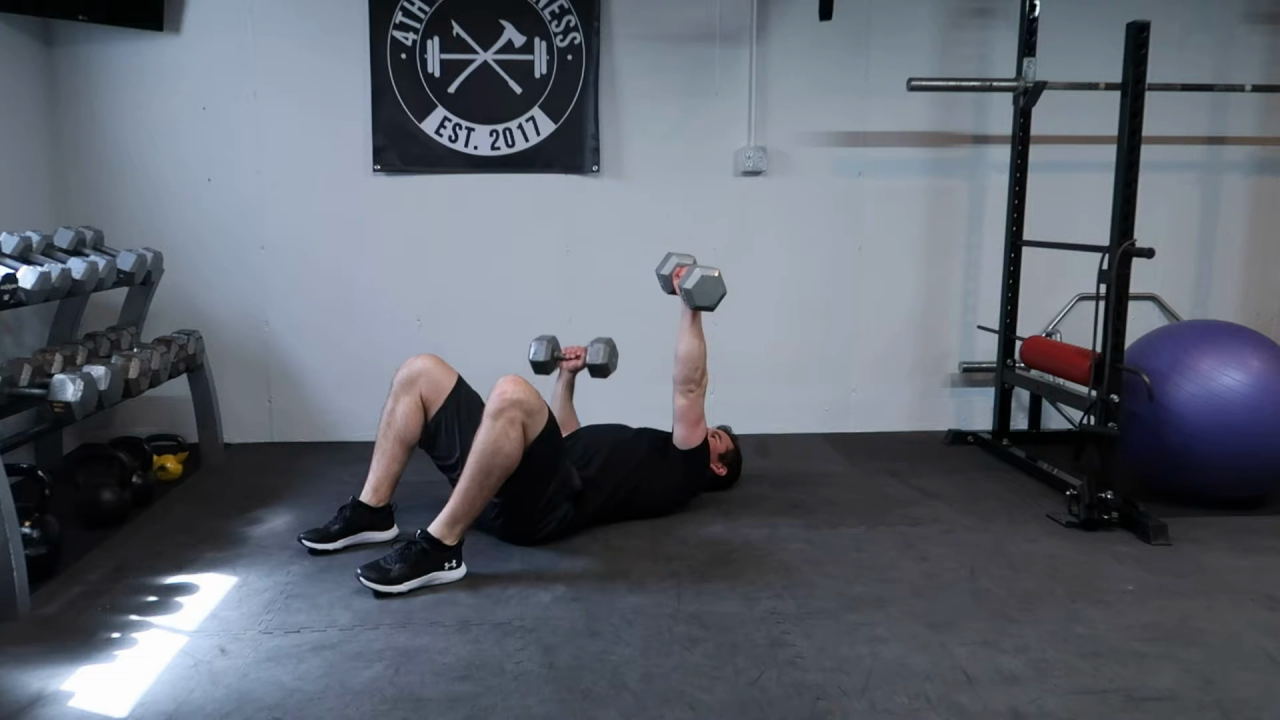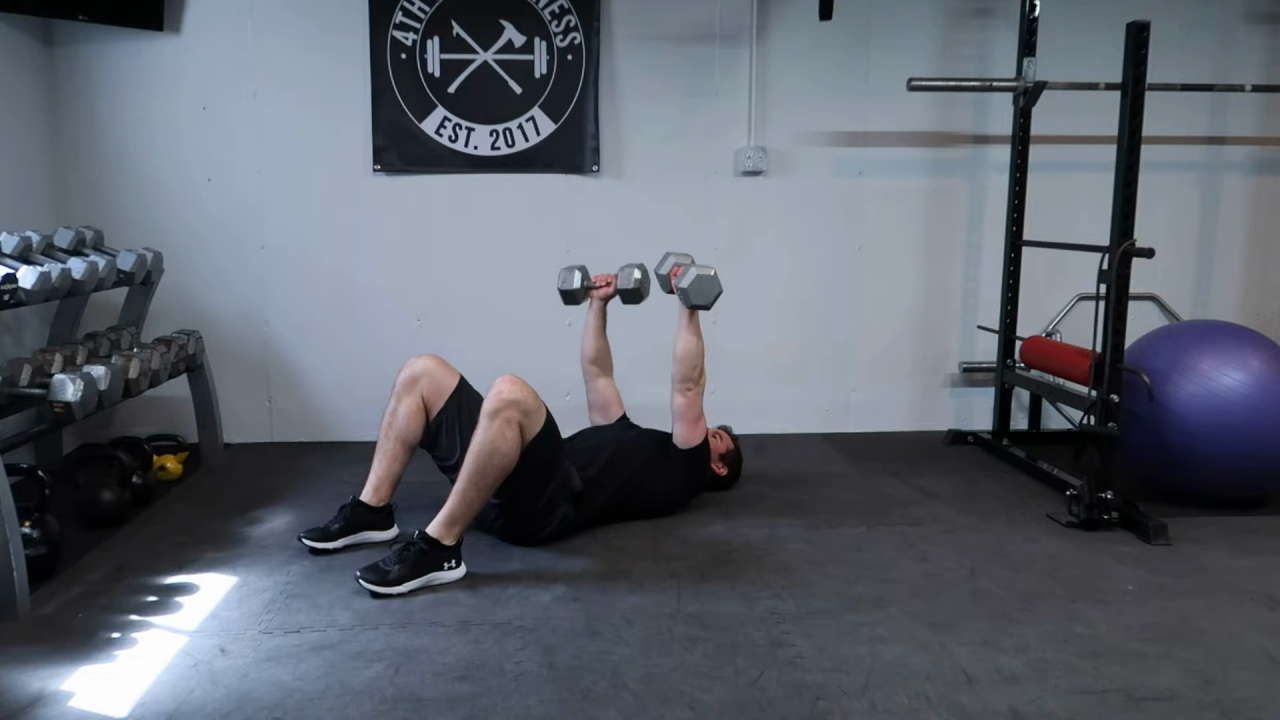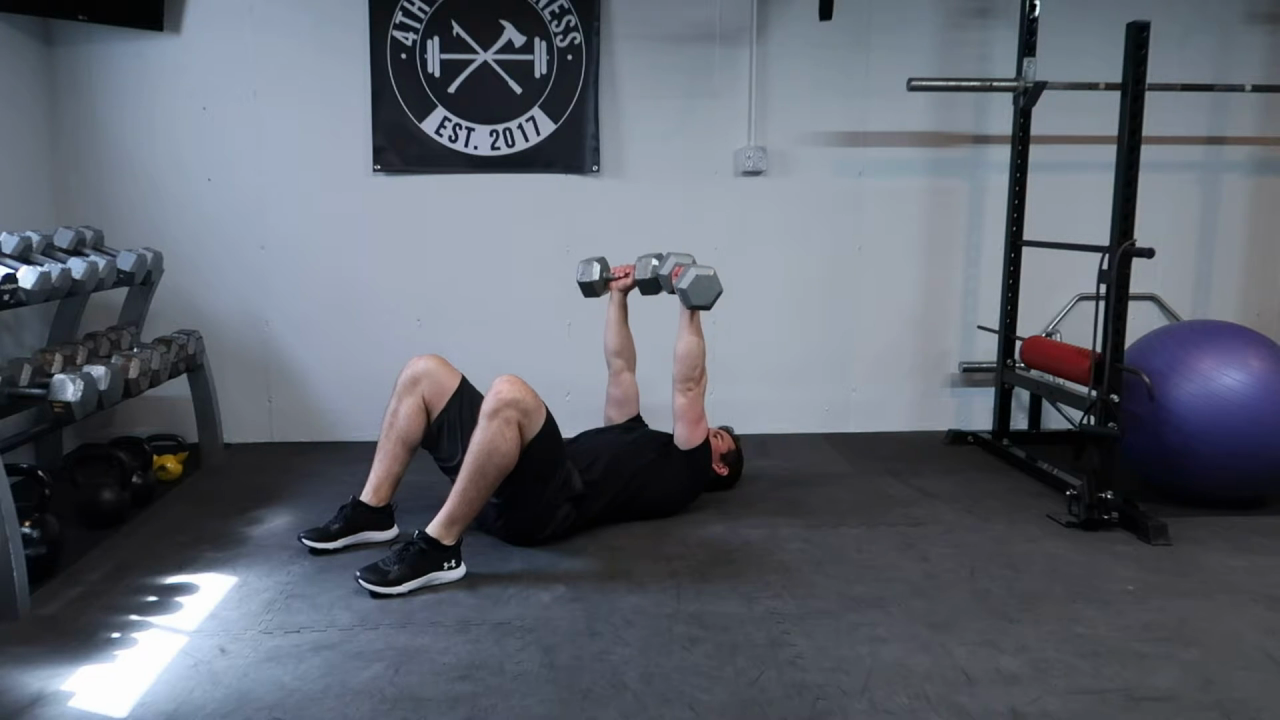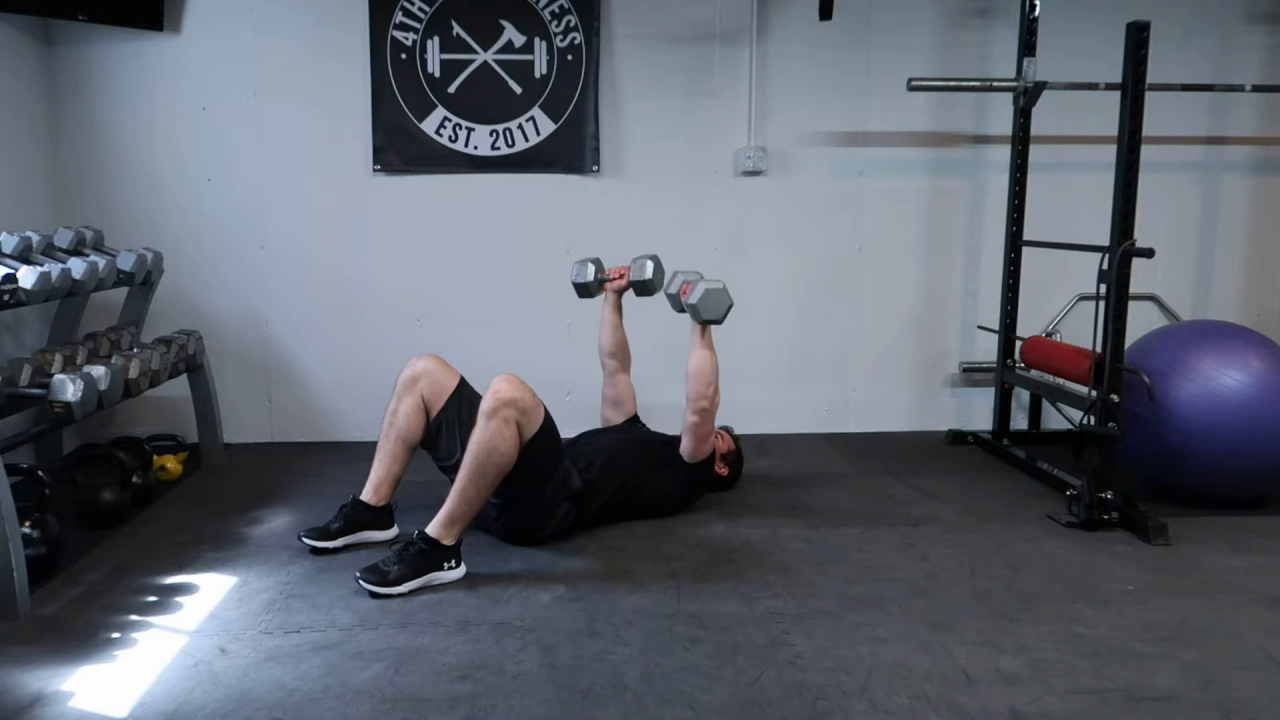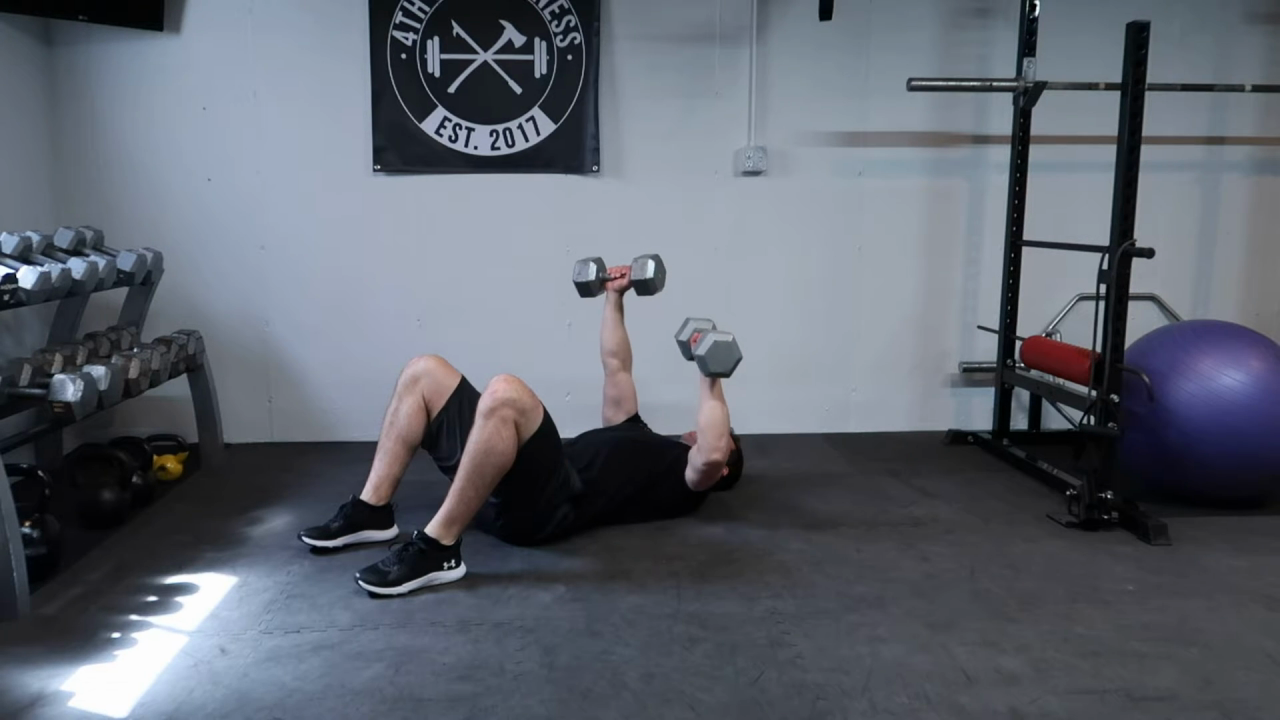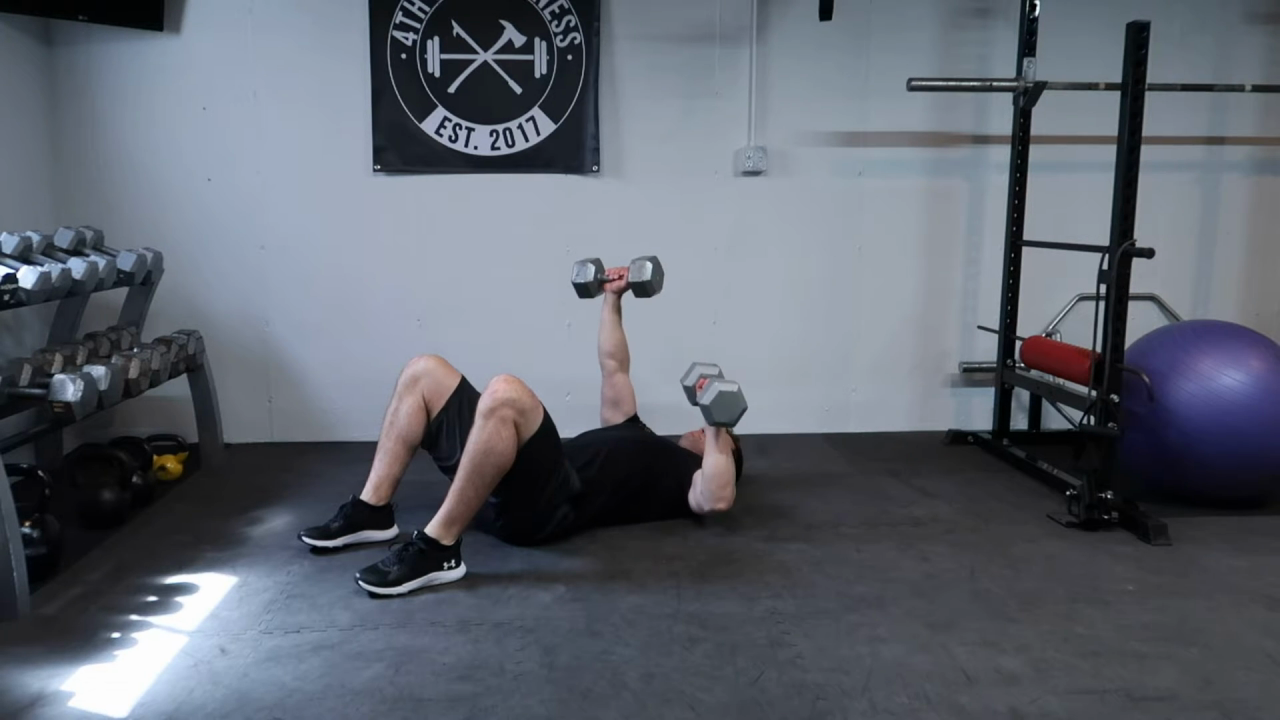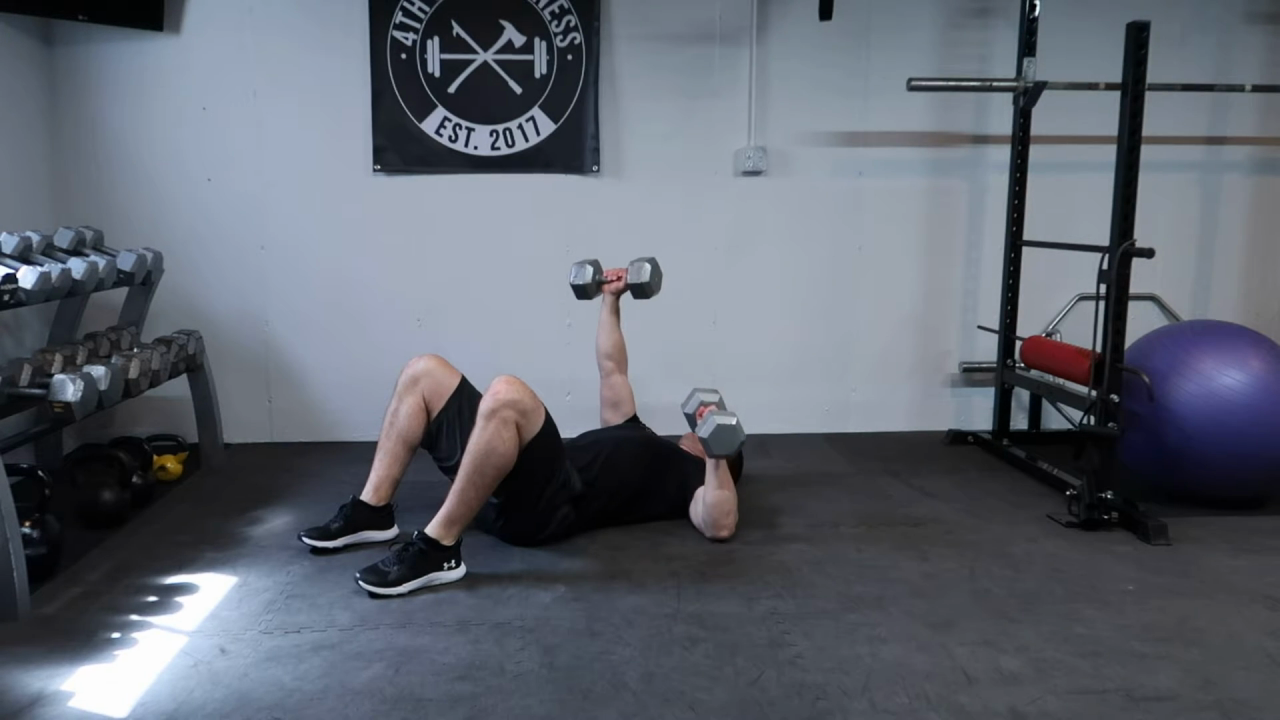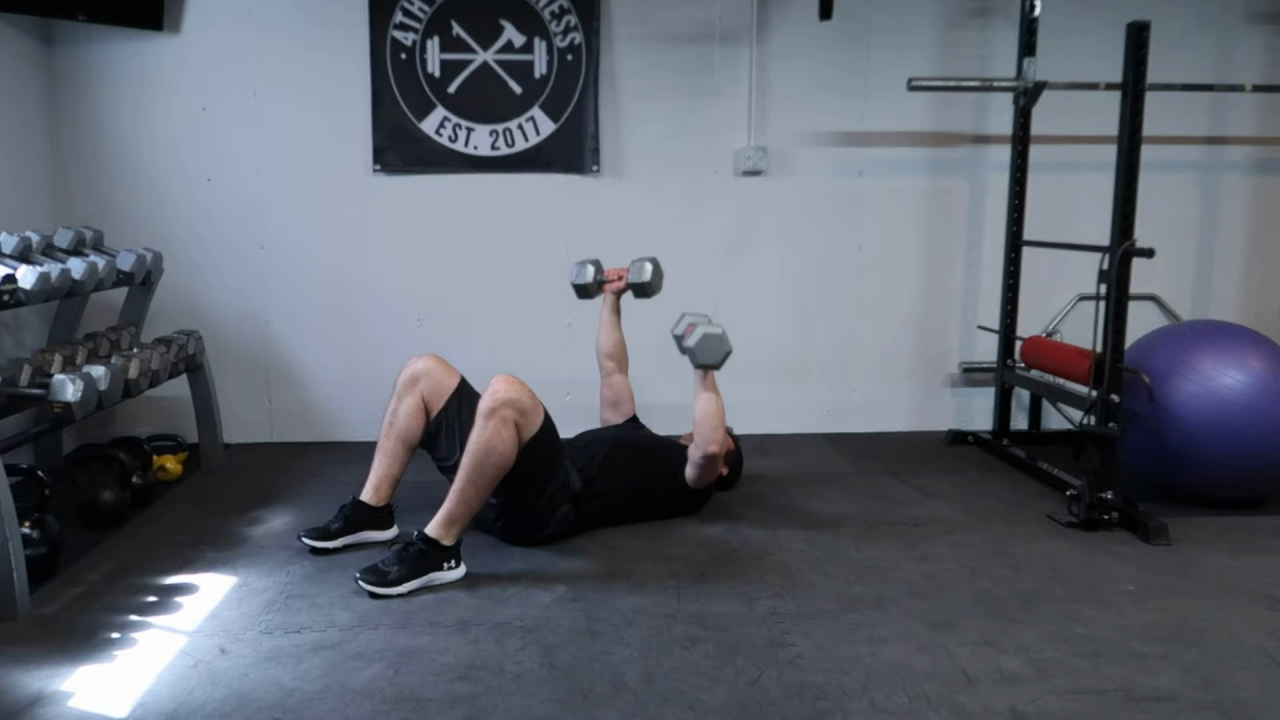
dt=0.4s
person 1, frame 1
left shoulder: (683, 470)
right shoulder: (643, 447)
left elbow: (688, 390)
right elbow: (563, 438)
left wrist: (690, 309)
right wrist: (567, 377)
left hip: (544, 502)
right hip: (499, 486)
left knee: (512, 393)
right knee: (421, 371)
left ankle: (439, 545)
right ankle: (371, 511)
person 1, frame 2
left shoulder: (685, 469)
right shoulder: (635, 440)
left elbow: (687, 388)
right elbow: (597, 374)
left wrist: (689, 308)
right wrist: (598, 307)
left hip: (546, 502)
right hip: (501, 487)
left knee: (508, 392)
right knee: (424, 371)
left ankle: (438, 546)
right ankle: (371, 510)
person 1, frame 3
left shoulder: (684, 471)
right shoulder: (639, 440)
left elbow: (688, 389)
right elbow: (621, 369)
left wrist: (690, 309)
right wrist: (618, 298)
left hip: (545, 503)
right hip: (502, 488)
left knee: (508, 393)
right knee: (424, 372)
left ankle: (438, 546)
right ankle: (371, 511)
person 1, frame 4
left shoulder: (686, 473)
right shoulder: (640, 439)
left elbow: (700, 406)
right elbow: (615, 370)
left wrist: (701, 328)
right wrist: (613, 300)
left hip: (545, 502)
right hip: (500, 488)
left knee: (506, 392)
right knee: (424, 372)
left ankle: (438, 546)
right ankle: (372, 510)
person 1, frame 5
left shoulder: (687, 479)
right shoulder: (640, 438)
left elbow: (709, 455)
right elbow: (617, 367)
left wrist: (710, 381)
right wrist: (615, 298)
left hip: (544, 502)
right hip: (501, 489)
left knee: (504, 392)
right knee: (425, 371)
left ankle: (437, 546)
right ankle: (371, 510)
person 1, frame 6
left shoulder: (688, 474)
right shoulder: (639, 438)
left elbow: (717, 500)
right elbow: (614, 370)
left wrist: (717, 430)
right wrist: (612, 300)
left hip: (545, 503)
right hip: (500, 488)
left knee: (504, 392)
right knee: (425, 372)
left ankle: (437, 546)
right ankle: (371, 510)
person 1, frame 7
left shoulder: (690, 474)
right shoulder: (638, 437)
left elbow: (719, 526)
right elbow: (612, 371)
left wrist: (716, 455)
right wrist: (610, 301)
left hip: (545, 503)
right hip: (501, 488)
left knee: (506, 394)
right knee: (425, 371)
left ankle: (437, 546)
right ankle: (372, 510)
person 1, frame 8
left shoulder: (689, 475)
right shoulder: (638, 438)
left elbow: (709, 450)
right elbow: (612, 370)
left wrist: (704, 373)
right wrist: (611, 301)
left hip: (544, 502)
right hip: (502, 487)
left knee: (505, 392)
right knee: (424, 371)
left ankle: (437, 546)
right ankle: (371, 510)
